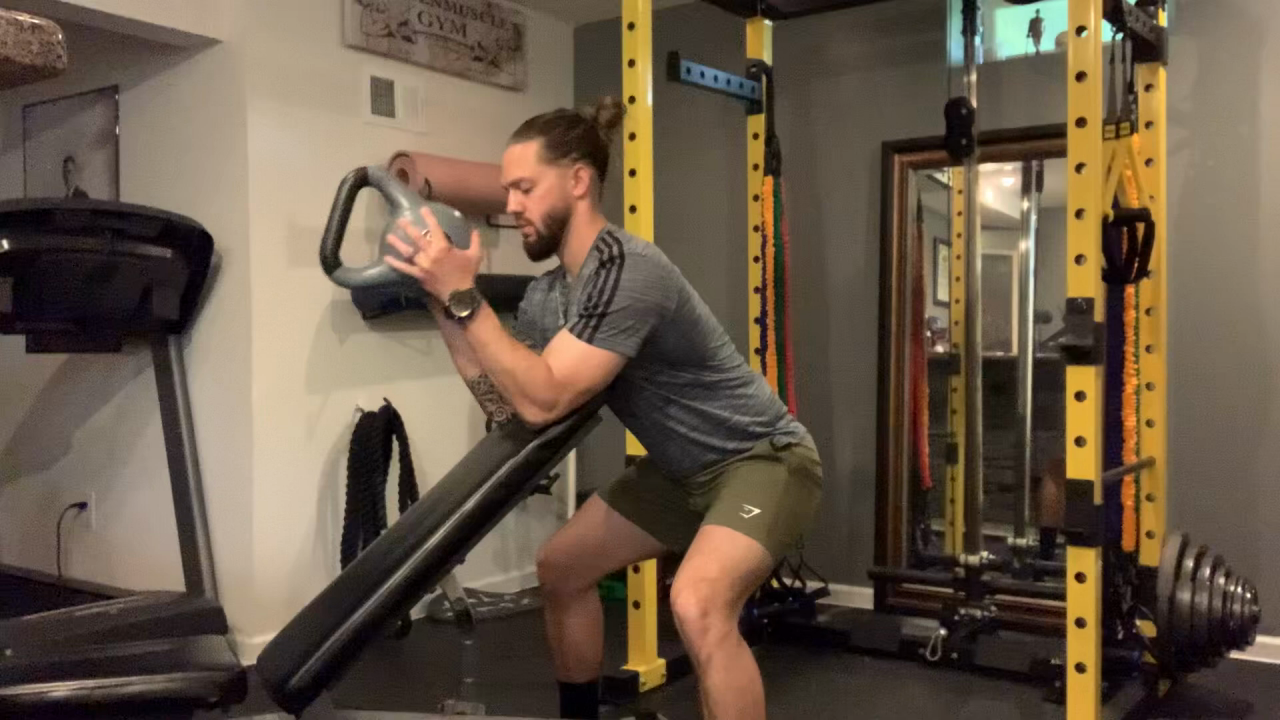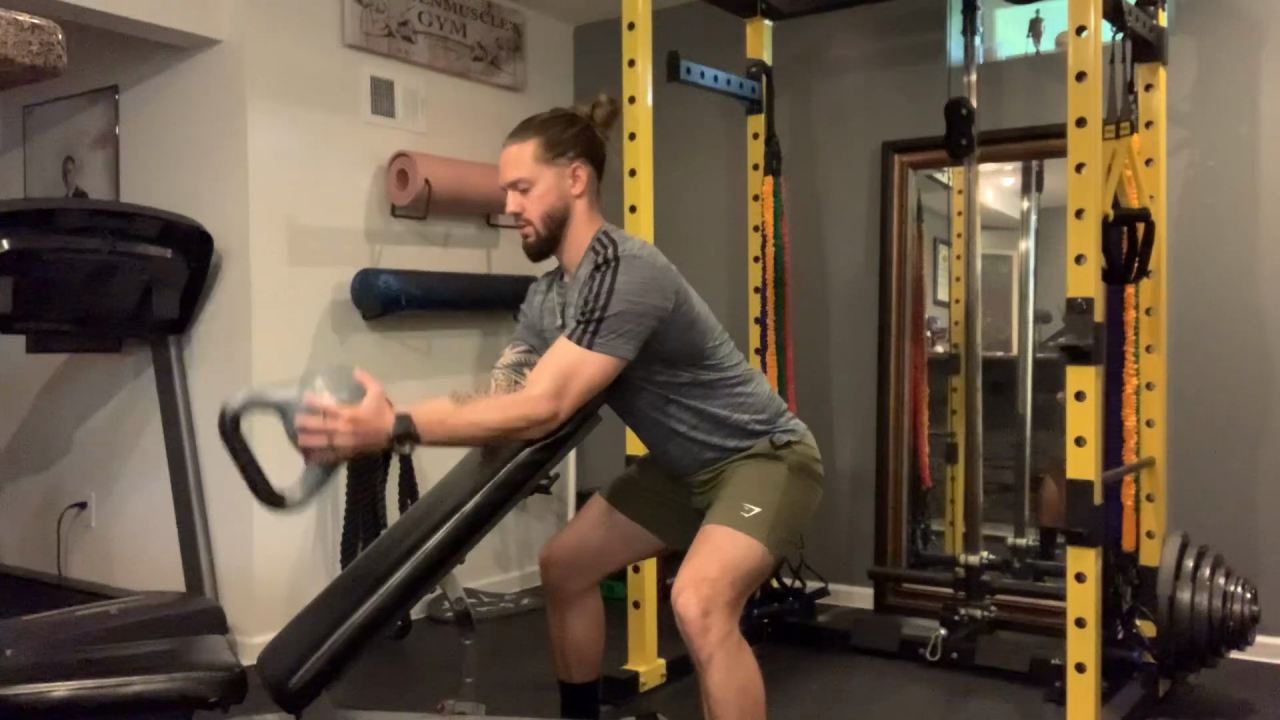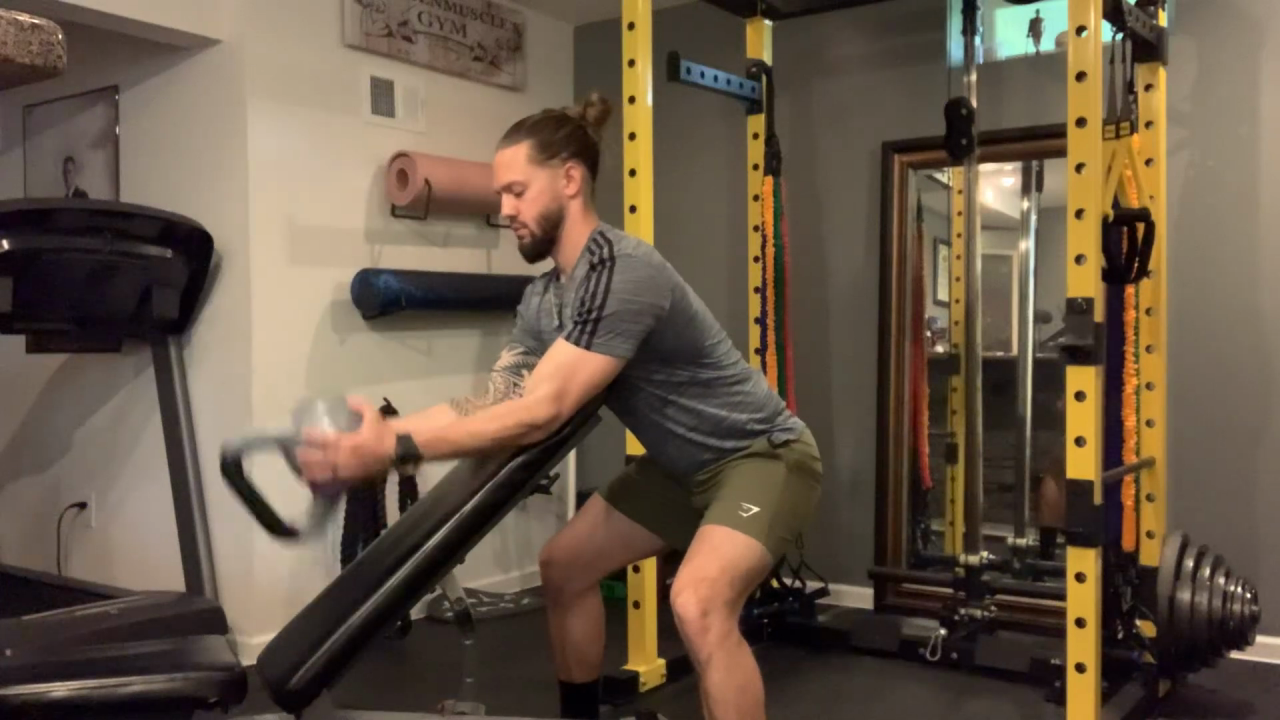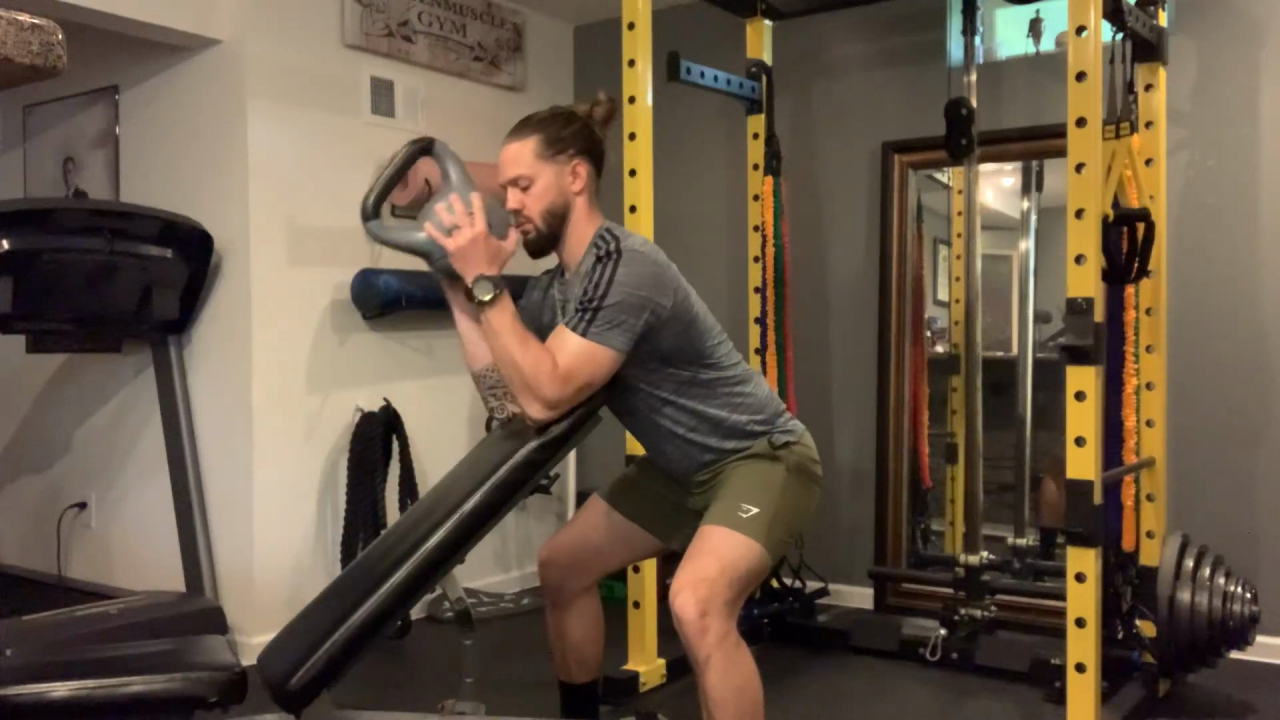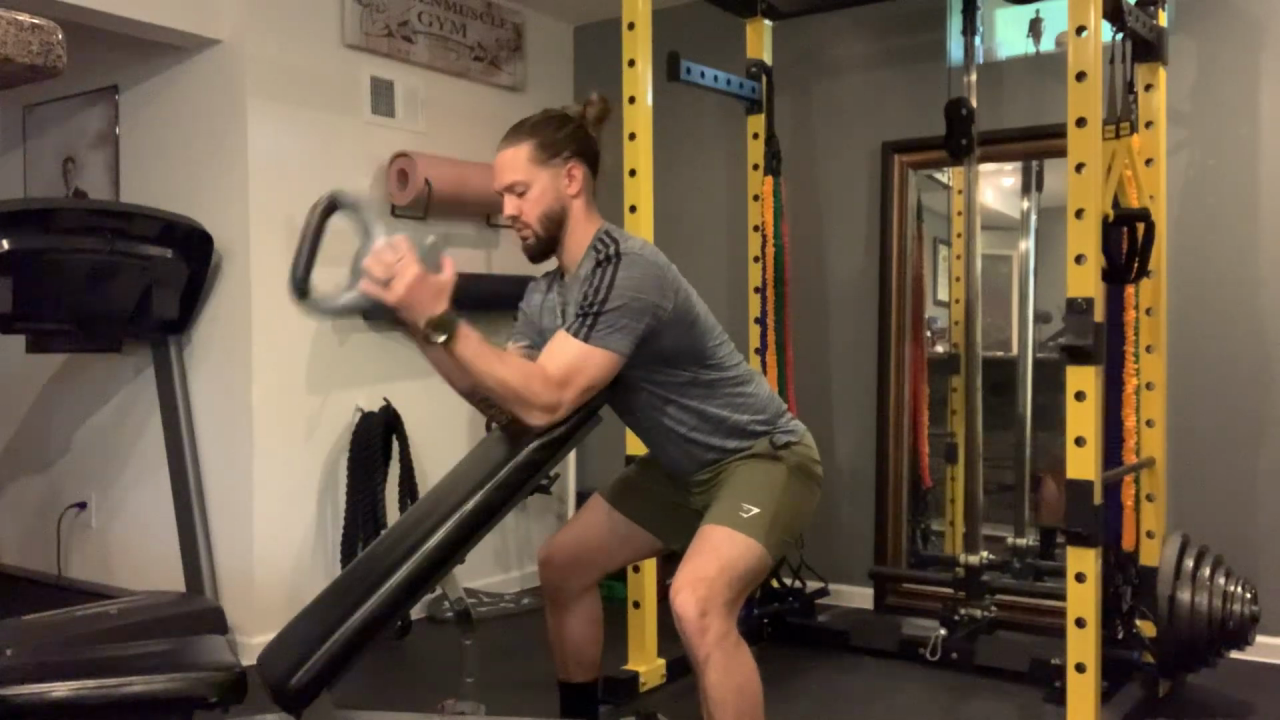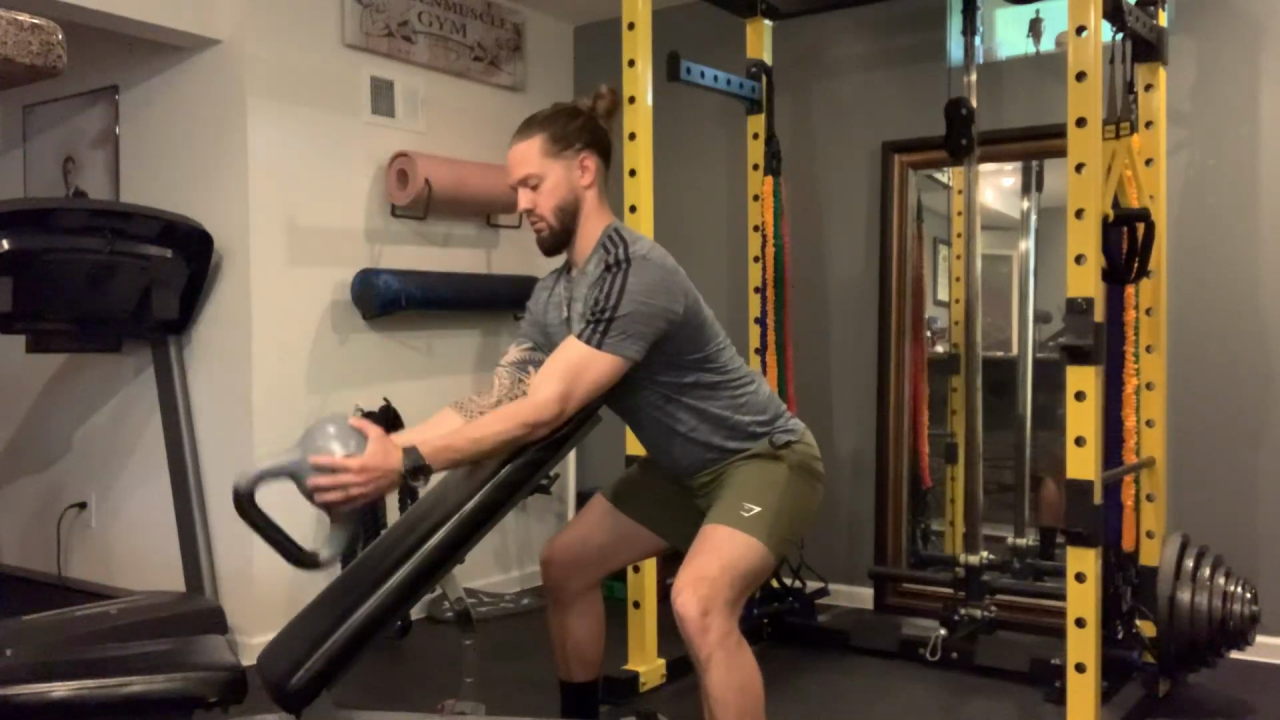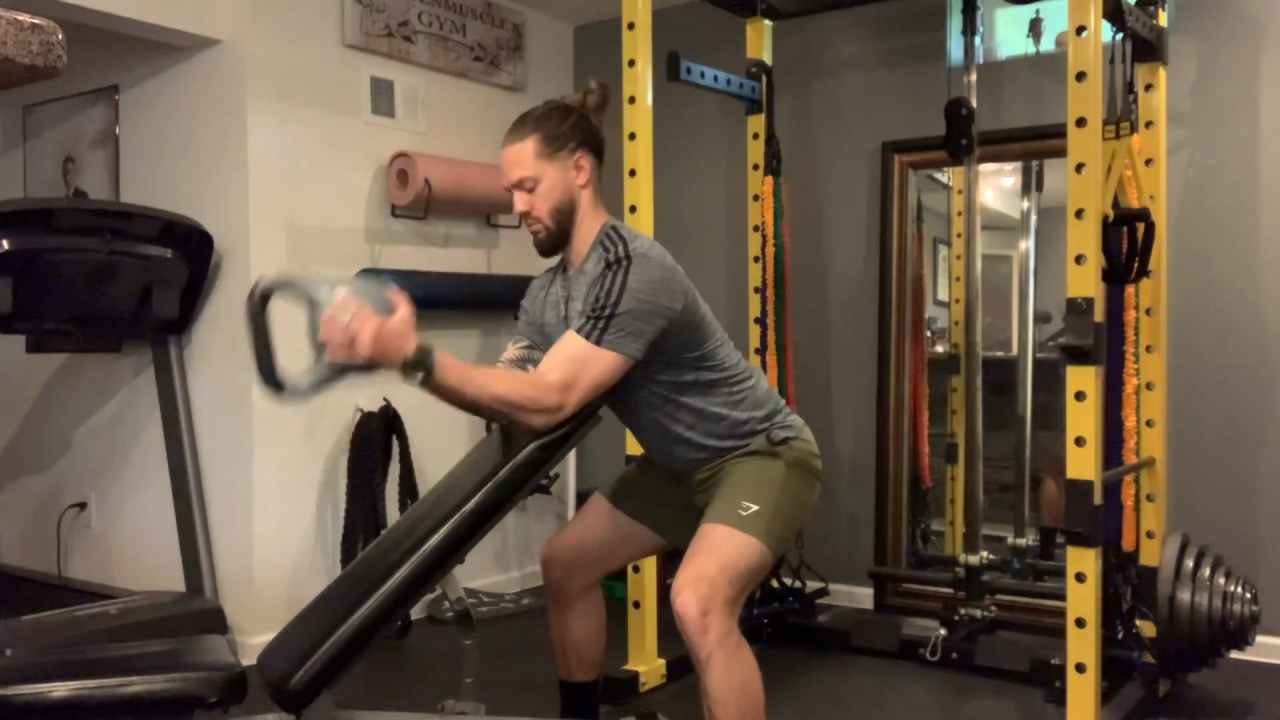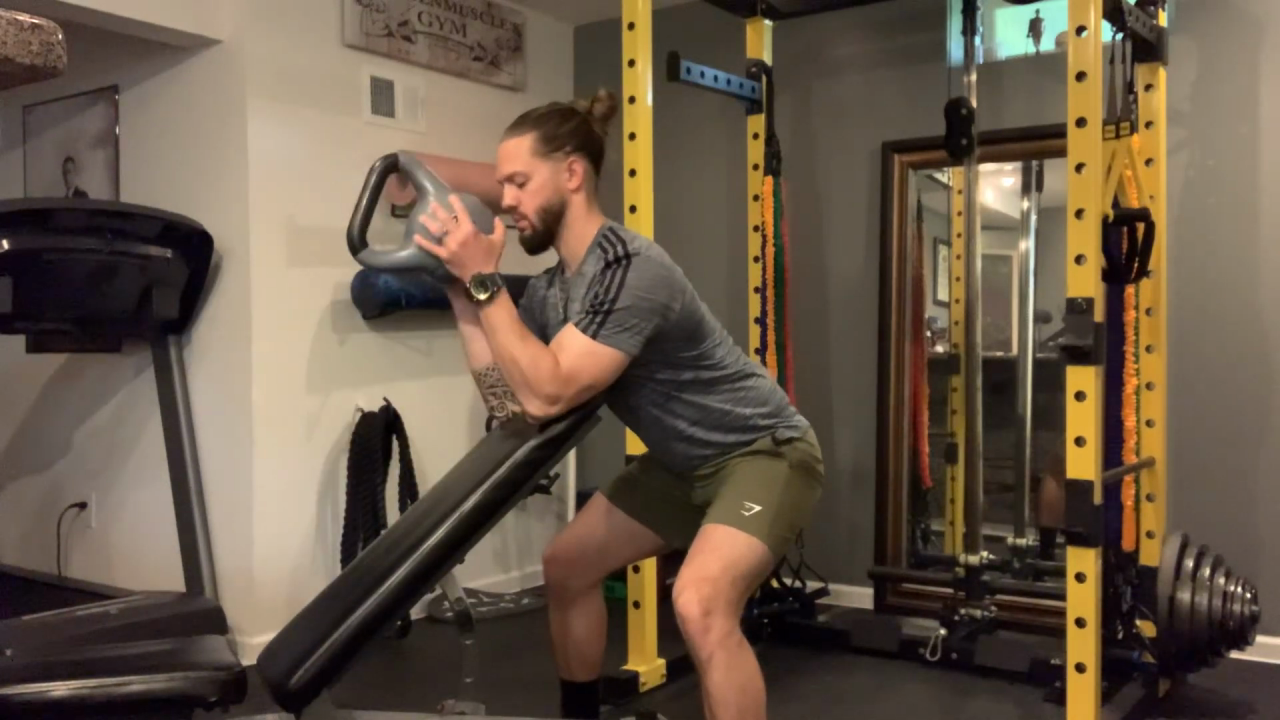
dt=0.7s
person 1, frame 1
left shoulder: (630, 272)
right shoulder: (547, 294)
left elbow: (545, 400)
right elbow: (505, 401)
left wrist: (461, 297)
right wrist: (443, 302)
left hip: (763, 458)
right hip: (682, 466)
left knee: (698, 605)
right knee: (561, 566)
person 1, frame 2
left shoulder: (627, 273)
right shoulder: (547, 298)
left elbow: (539, 410)
right elbow: (500, 397)
left wrist: (395, 425)
right wrist: (378, 422)
left hip: (763, 456)
right hip: (682, 464)
left knee: (698, 603)
right knee: (563, 566)
person 1, frame 3
left shoulder: (622, 273)
right shoulder: (543, 299)
left elbow: (539, 413)
right elbow: (499, 398)
left wrist: (395, 444)
right wrist: (381, 431)
left hip: (763, 455)
right hip: (682, 463)
left knee: (697, 603)
right knee: (563, 566)
person 1, frame 4
left shoulder: (627, 269)
right shoulder: (550, 289)
left elbow: (546, 397)
right elbow: (510, 401)
left wrist: (486, 282)
right wrist: (461, 291)
left hip: (761, 456)
right hip: (683, 465)
left knee: (696, 604)
right knee: (562, 566)
person 1, frame 5
left shoulder: (627, 272)
right shoulder: (547, 296)
left elbow: (545, 402)
right elbow: (508, 397)
left wrist: (438, 322)
right wrist: (422, 322)
left hip: (762, 456)
right hip: (682, 465)
left knee: (696, 604)
right knee: (563, 566)
person 1, frame 6
left shoulder: (635, 274)
right shoulder: (554, 296)
left elbow: (543, 411)
right elbow: (499, 399)
left wrist: (405, 461)
right wrist: (388, 444)
left hip: (763, 457)
right hip: (684, 465)
left knee: (698, 603)
right knee: (565, 565)
person 1, frame 7
left shoulder: (633, 272)
right shoulder: (549, 293)
left elbow: (546, 402)
right elbow: (507, 399)
left wrist: (415, 356)
right wrist: (403, 353)
left hip: (762, 452)
right hip: (680, 460)
left knee: (698, 603)
right knee: (566, 564)
person 1, frame 8
left shoulder: (633, 270)
right shoulder: (551, 289)
left elbow: (548, 395)
right elbow: (511, 401)
left wrist: (484, 281)
right wrist: (461, 292)
left hip: (763, 451)
right hip: (684, 460)
left knee: (699, 602)
right knee: (568, 564)
